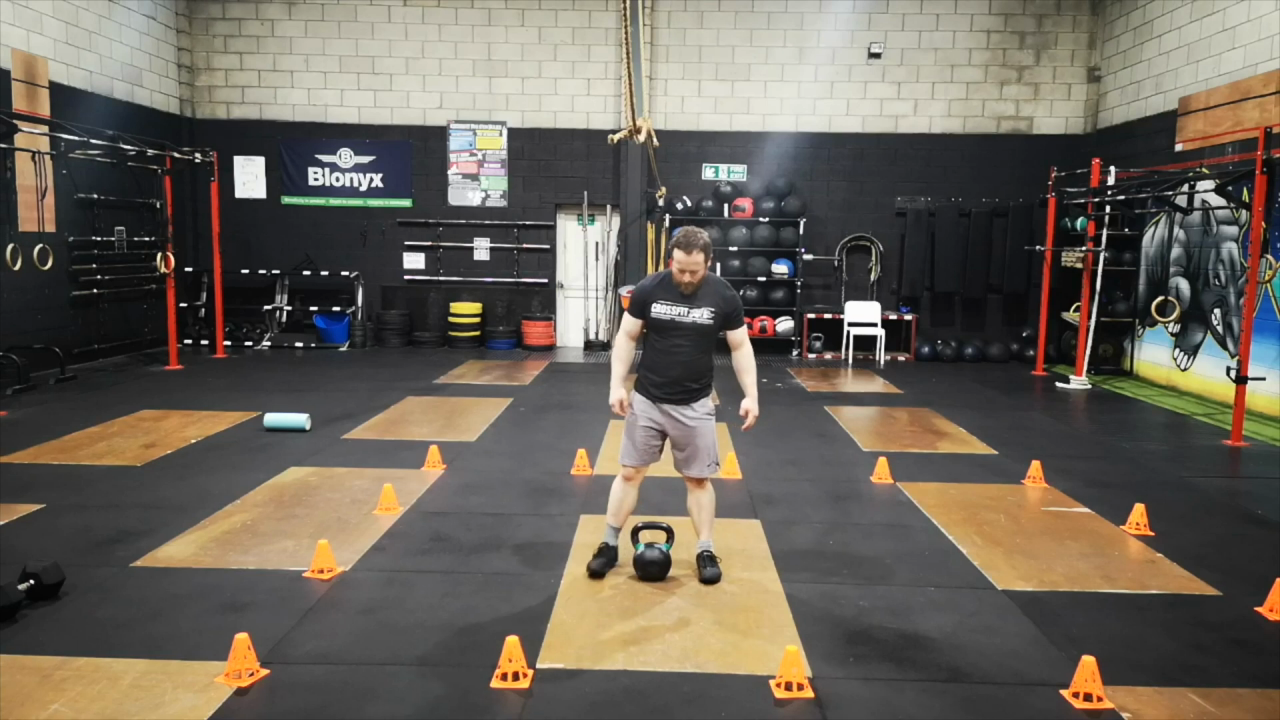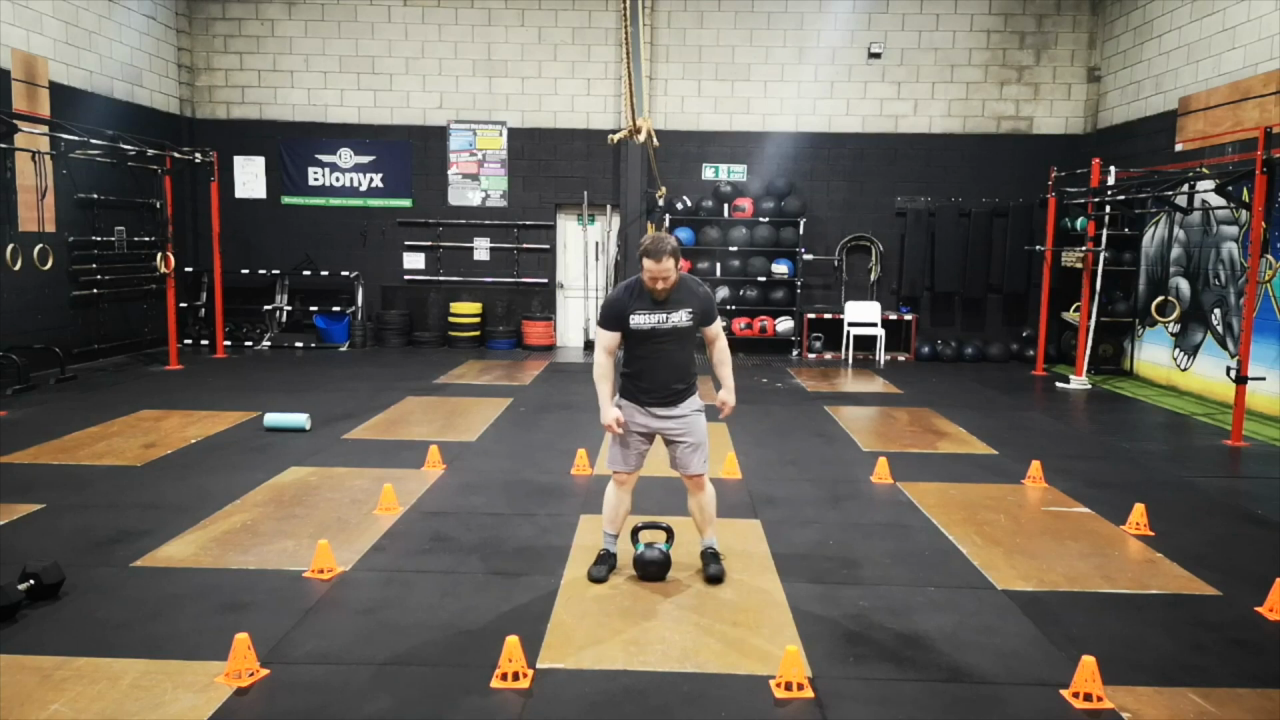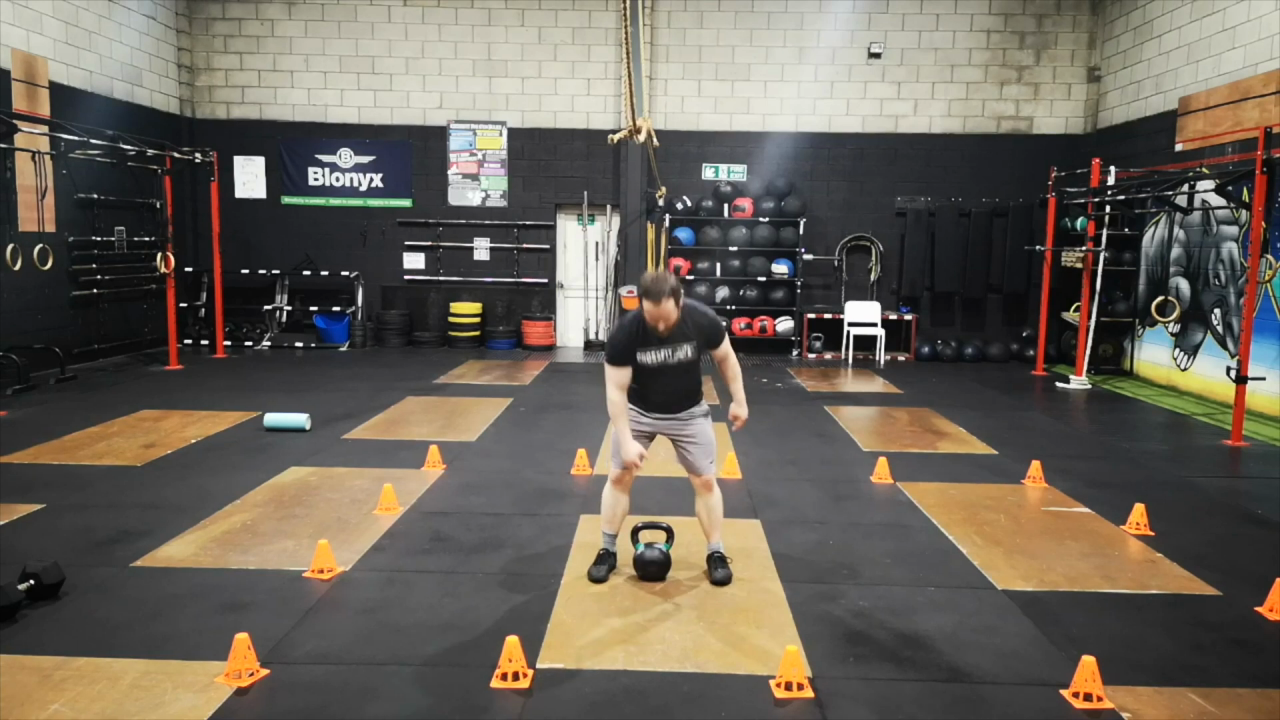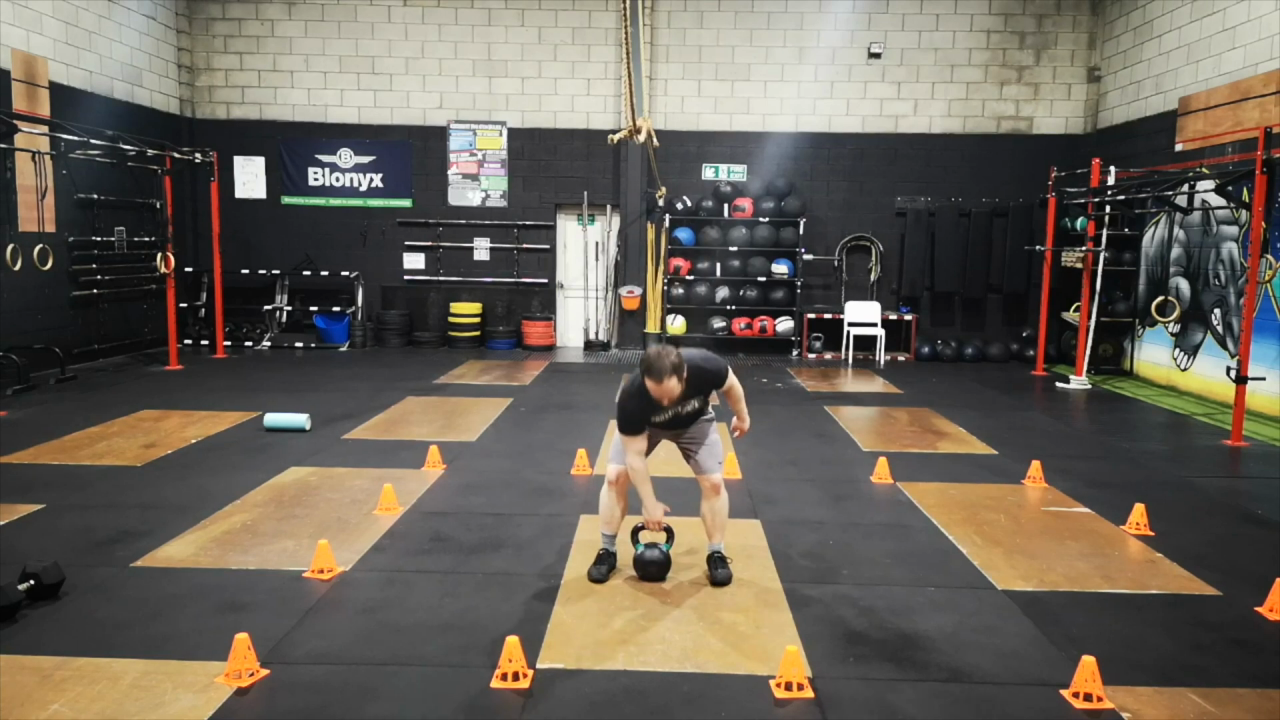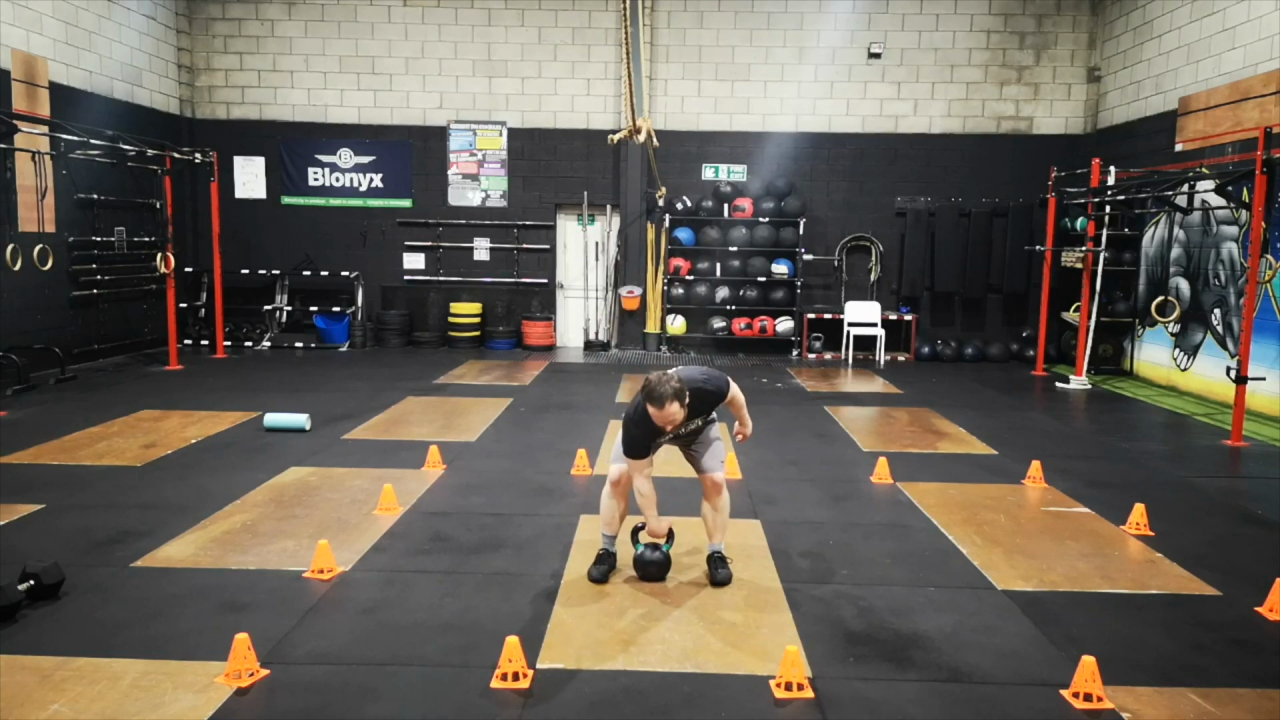
dt=0.3s
person 1, frame 1
left shoulder: (724, 297)
right shoulder: (649, 289)
left elbow: (740, 347)
right elbow: (627, 337)
left wrist: (750, 394)
right wrist: (617, 385)
left hip: (695, 406)
right hip: (647, 401)
left knee: (698, 479)
right knee: (630, 473)
left ankle: (705, 551)
right ankle: (609, 545)
person 1, frame 2
left shoulder: (697, 294)
right shoulder: (620, 299)
left elbow: (716, 340)
right elbow: (604, 353)
left wrist: (727, 386)
right wrist: (606, 404)
left hip: (683, 405)
right hip: (633, 406)
left knee: (696, 478)
right knee: (622, 477)
left ankle: (710, 549)
right ankle: (608, 550)
person 1, frame 3
left shoulder: (703, 320)
right shoulder: (624, 332)
left elbow: (725, 357)
right elbow: (616, 389)
left wrist: (739, 400)
right wrist: (625, 440)
left hip: (689, 411)
right hip: (639, 411)
left knee: (705, 479)
right knee: (619, 475)
left ankle: (716, 553)
right ankle: (607, 550)
person 1, frame 4
left shoulder: (707, 367)
right shoulder: (632, 396)
left elbow: (730, 386)
right elbow: (634, 456)
left wrist: (742, 416)
right wrist: (650, 505)
left hip: (694, 422)
right hip: (644, 426)
left knee: (713, 481)
right knee: (616, 476)
left ankle: (716, 554)
right ankle: (607, 551)
person 1, frame 5
left shoulder: (708, 385)
right shoulder: (636, 420)
left elbow: (733, 393)
right elbow: (642, 478)
left wrist: (744, 421)
right wrist: (653, 522)
left hip: (699, 426)
left knee: (715, 480)
right knee: (617, 477)
left ankle: (716, 554)
right ankle: (607, 551)
